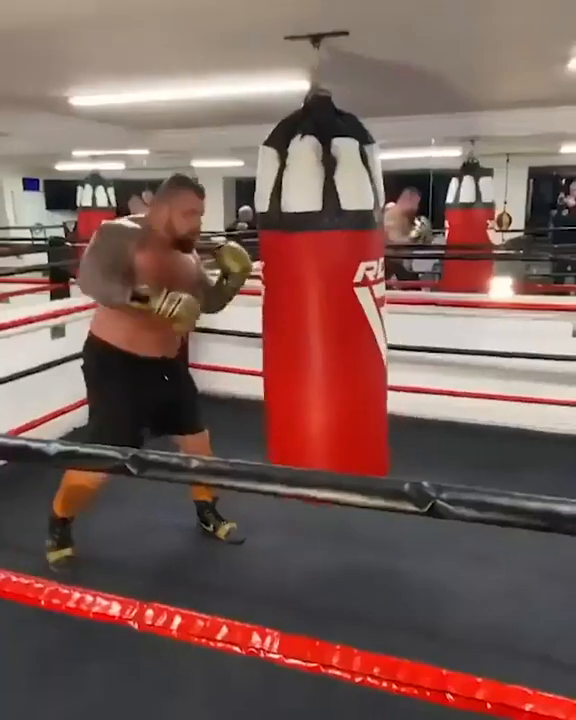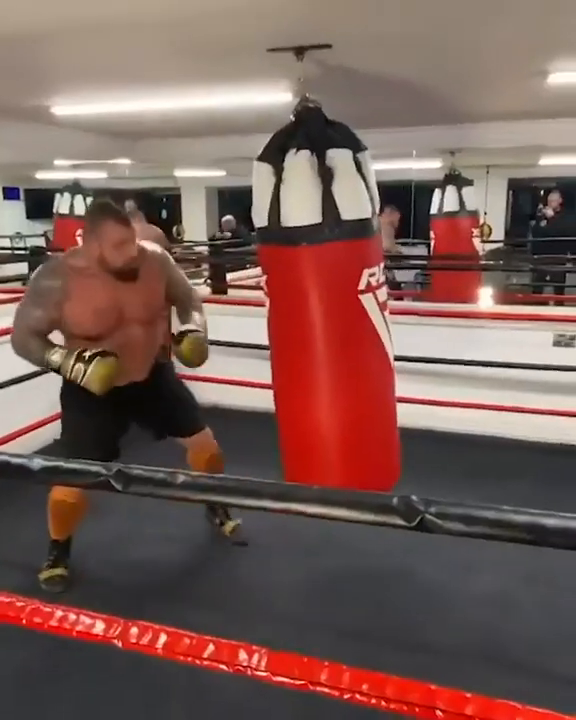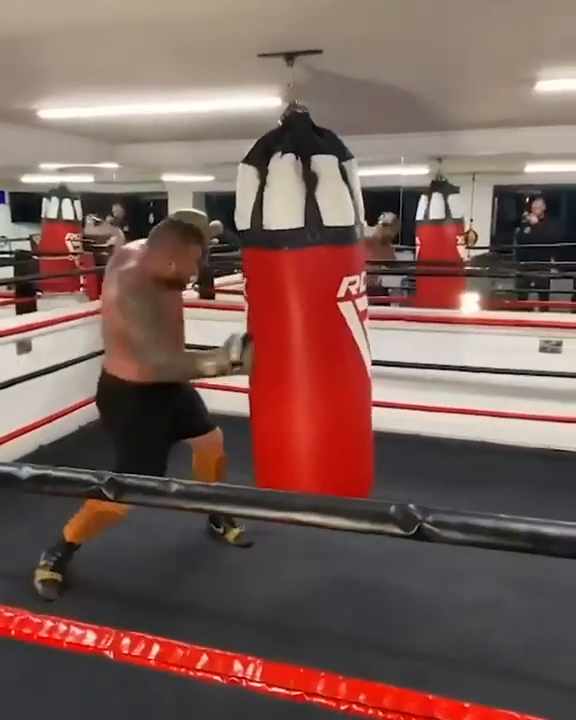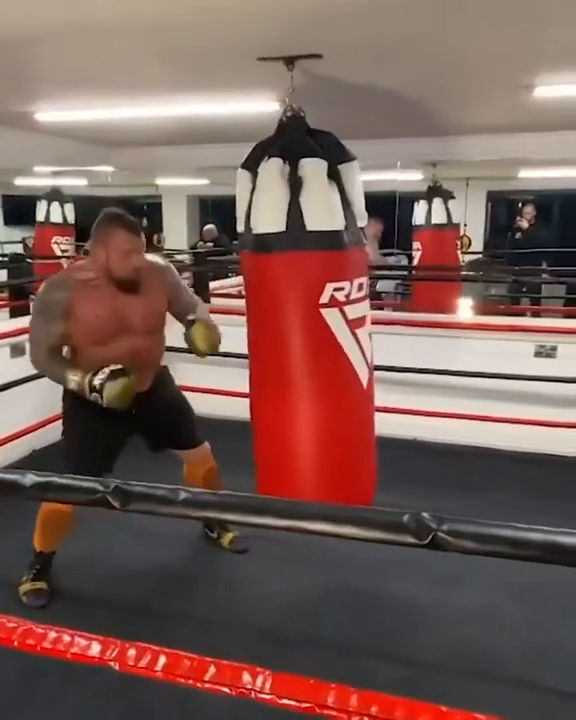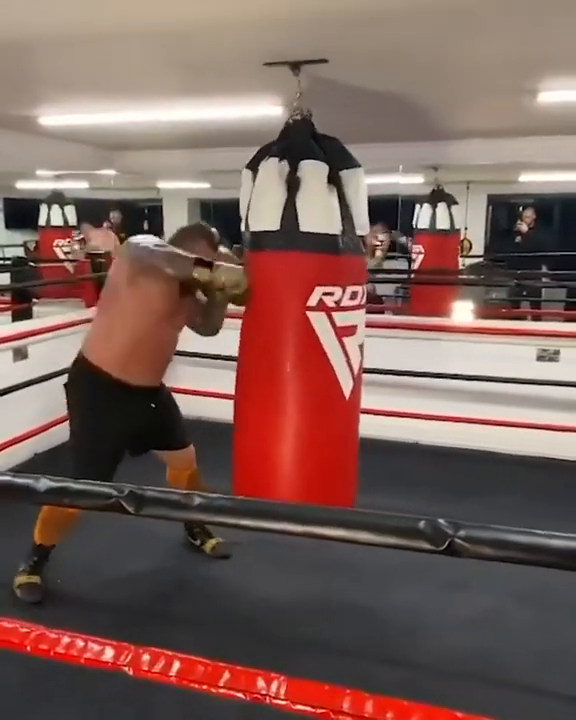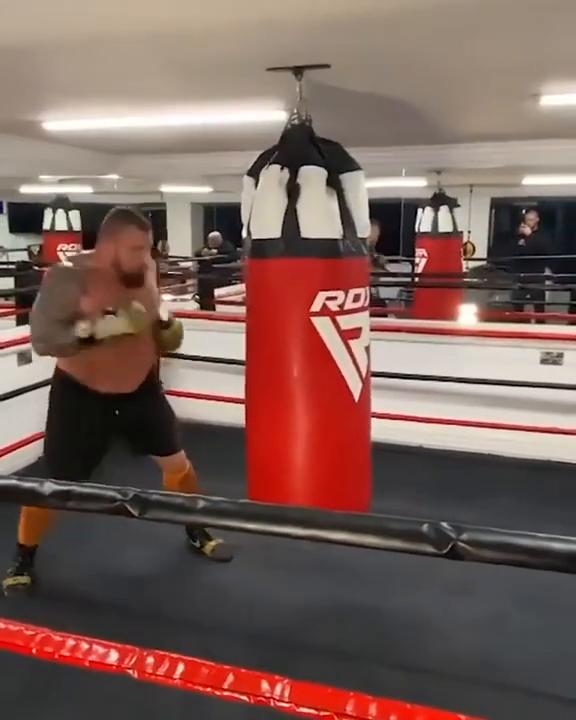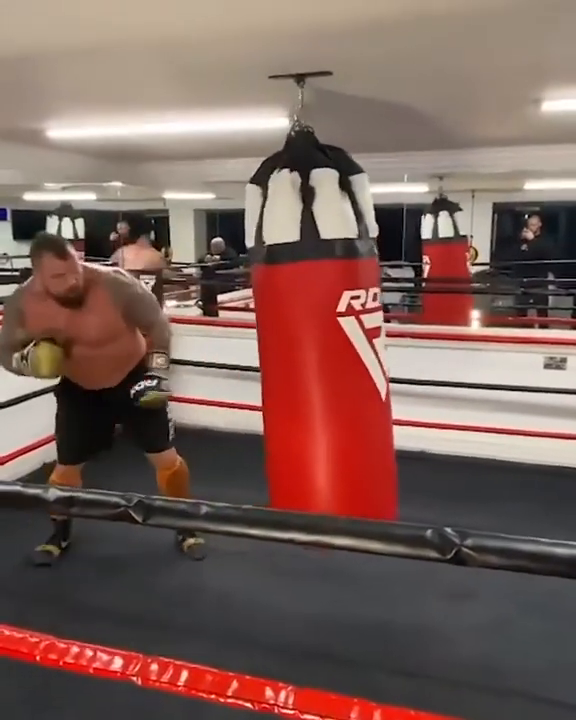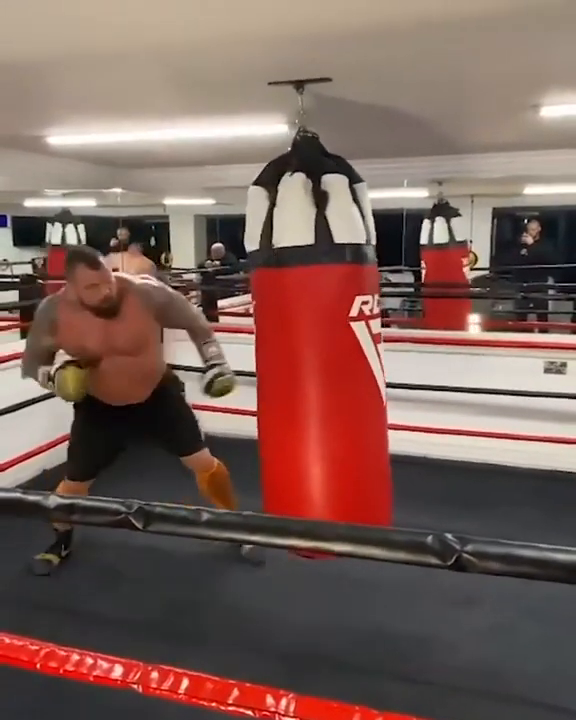
dt=0.4s
person 1, frame 1
left shoulder: (185, 254)
right shoulder: (120, 235)
left elbow: (210, 302)
right elbow: (93, 279)
left wrist: (232, 277)
right wrist: (156, 301)
left hip: (166, 363)
right hip: (116, 362)
left knee: (198, 443)
left ankle: (207, 513)
right ankle: (60, 525)
person 1, frame 2
left shoulder: (155, 259)
right shoulder: (57, 278)
left elbow: (185, 298)
right elbow: (23, 337)
left wrist: (193, 330)
right wrist: (72, 362)
left hip: (151, 375)
right hip: (92, 391)
left knee: (203, 440)
left ankle: (217, 509)
right ankle: (58, 551)
person 1, frame 3
left shoulder: (142, 252)
right shoulder: (137, 293)
left elbow: (185, 257)
right elbow: (165, 364)
left wrist: (189, 229)
right wrist: (226, 360)
left hip: (166, 383)
right hip: (133, 395)
left knee: (211, 440)
left ankle: (217, 518)
right ankle: (59, 553)
person 1, frame 4
left shoulder: (157, 272)
right shoulder: (62, 291)
left elbow: (191, 307)
right elbow: (43, 356)
left wrist: (199, 324)
right wrist: (89, 382)
left hip: (152, 386)
right hip: (93, 400)
left knee: (199, 454)
left ankle: (213, 524)
right ankle: (39, 564)
person 1, frame 5
left shoulder: (183, 286)
right shoulder: (141, 252)
left elbow: (209, 324)
right elbow: (153, 256)
left wrist: (222, 290)
right wrist: (213, 271)
left hip: (148, 388)
right hip: (100, 387)
left knee: (184, 458)
left ankle: (195, 530)
right ankle: (35, 559)
person 1, frame 6
left shoulder: (142, 270)
right shoulder: (69, 277)
right elbow: (44, 340)
left wrist: (163, 324)
right wrist: (102, 326)
left hip: (140, 388)
right hip: (79, 393)
left knee: (177, 463)
right knee: (56, 485)
left ankle: (196, 532)
person 1, frame 7
left shoulder: (112, 283)
left elbow: (155, 323)
left wrist: (157, 372)
right wrist: (30, 359)
left hip: (132, 377)
right hip: (77, 388)
left knee: (165, 457)
right knee: (68, 467)
left ankle: (184, 527)
right ankle: (59, 532)
person 1, frame 8
left shoulder: (145, 292)
right shoulder: (53, 312)
left elbow: (193, 320)
right elbow: (31, 362)
left wrist: (215, 361)
right wrist: (55, 378)
left hip: (157, 394)
right hip: (98, 405)
left knee: (202, 461)
right knee: (77, 481)
right ankle: (60, 541)
